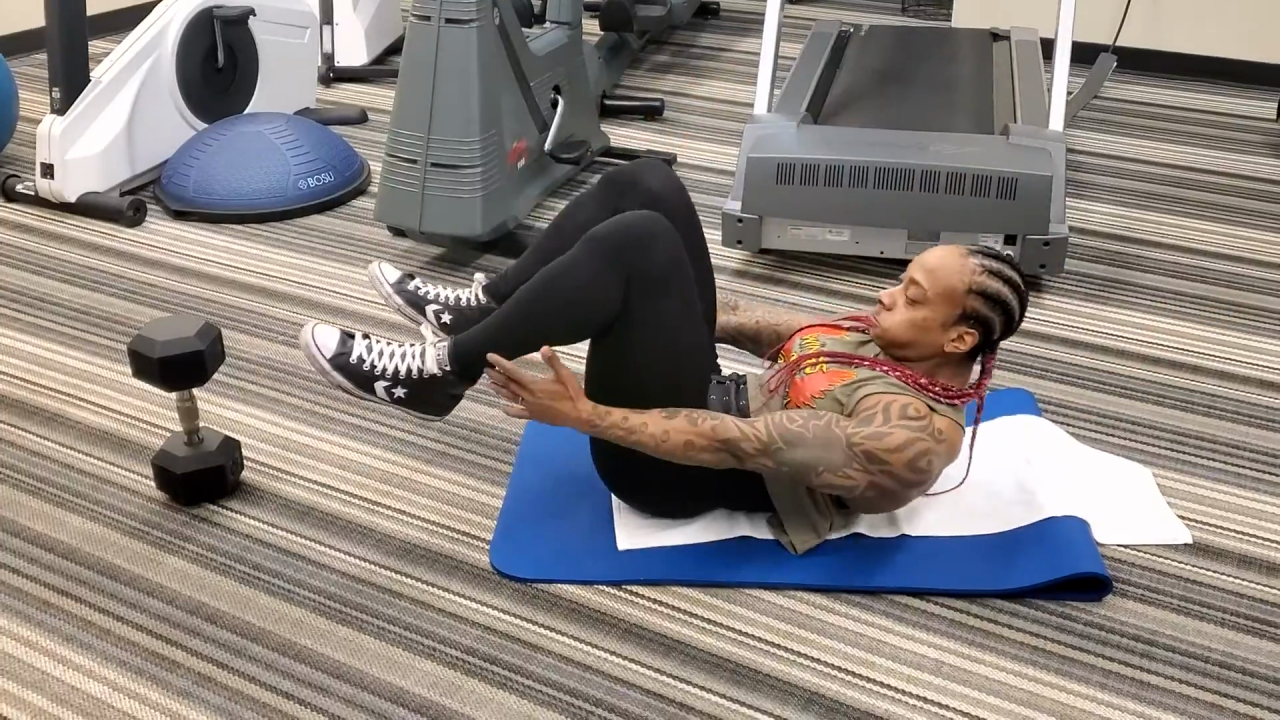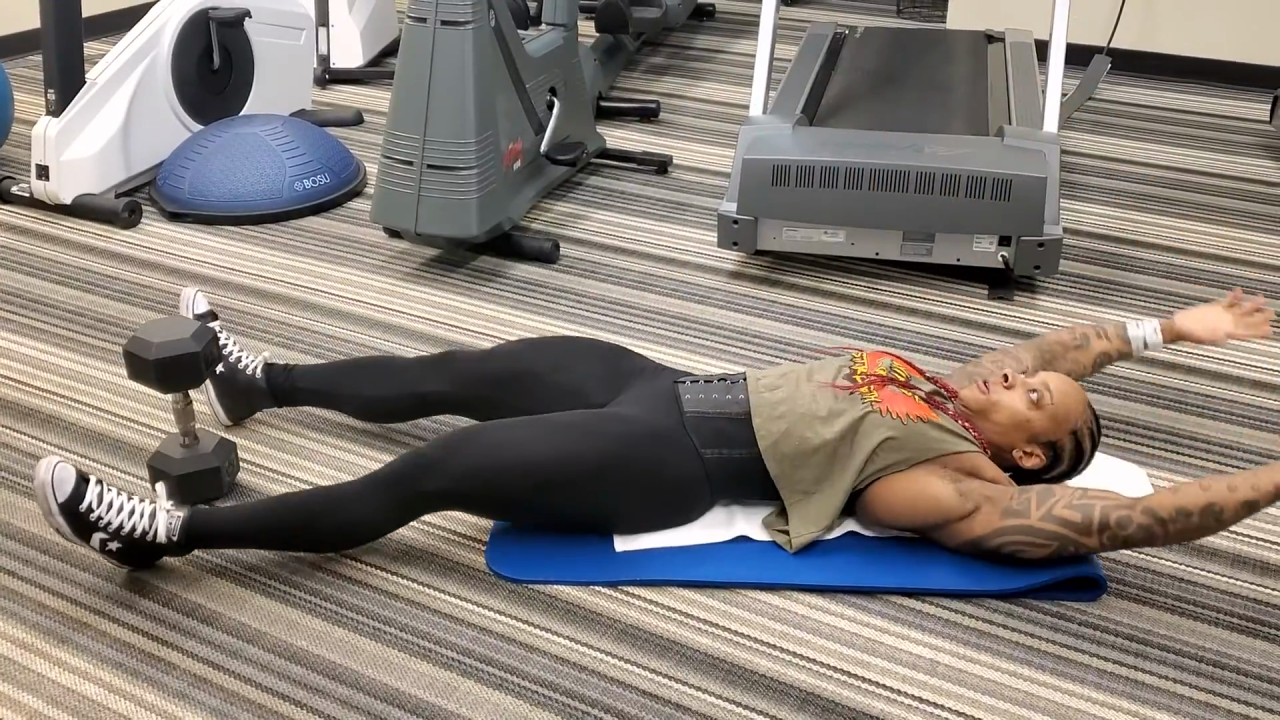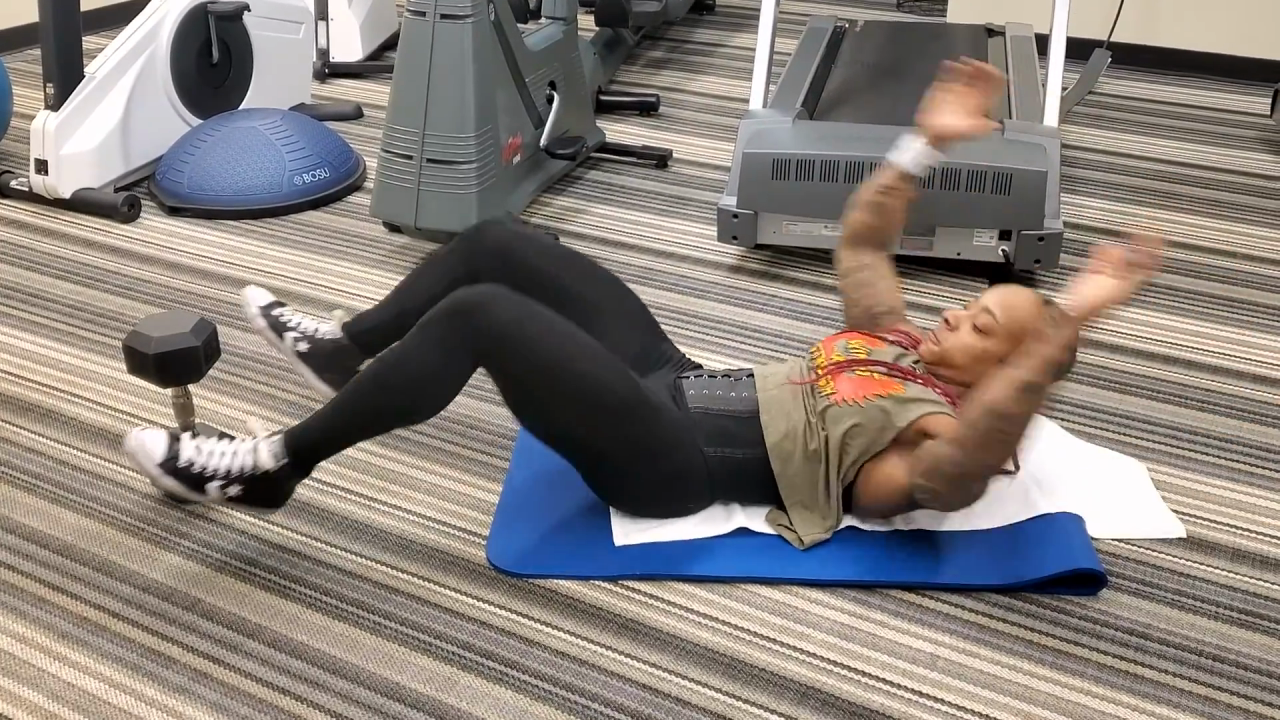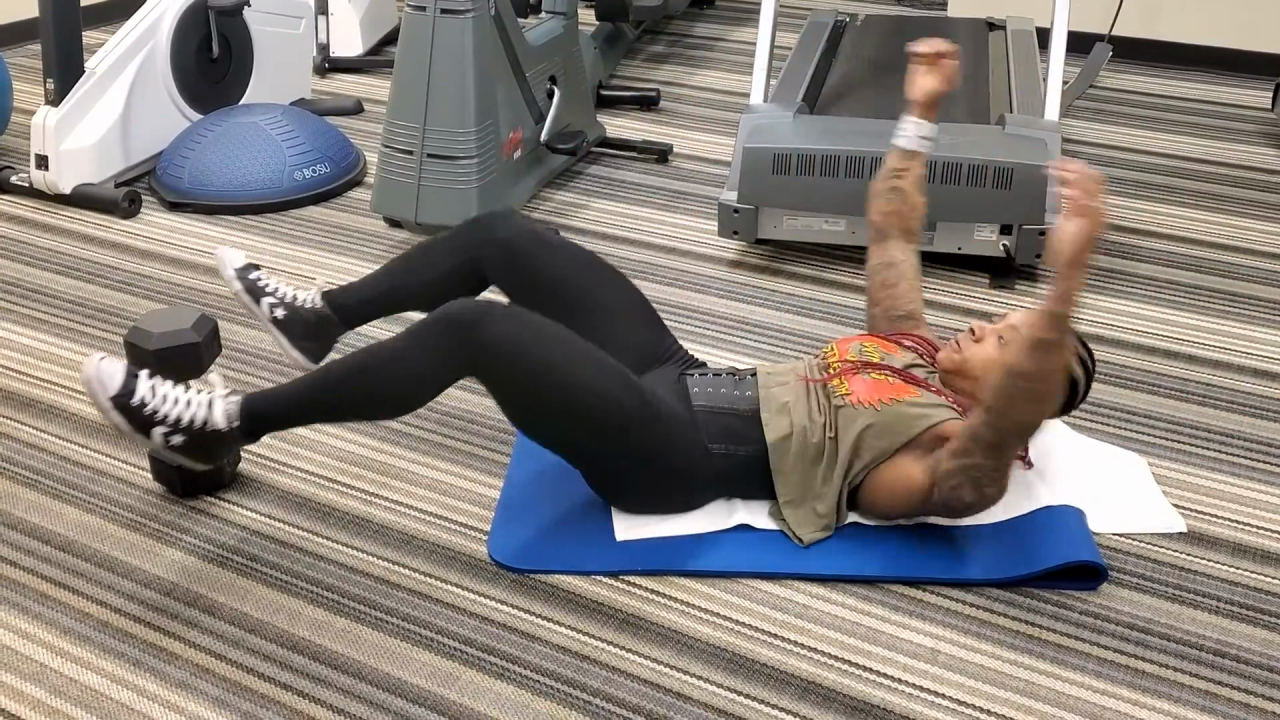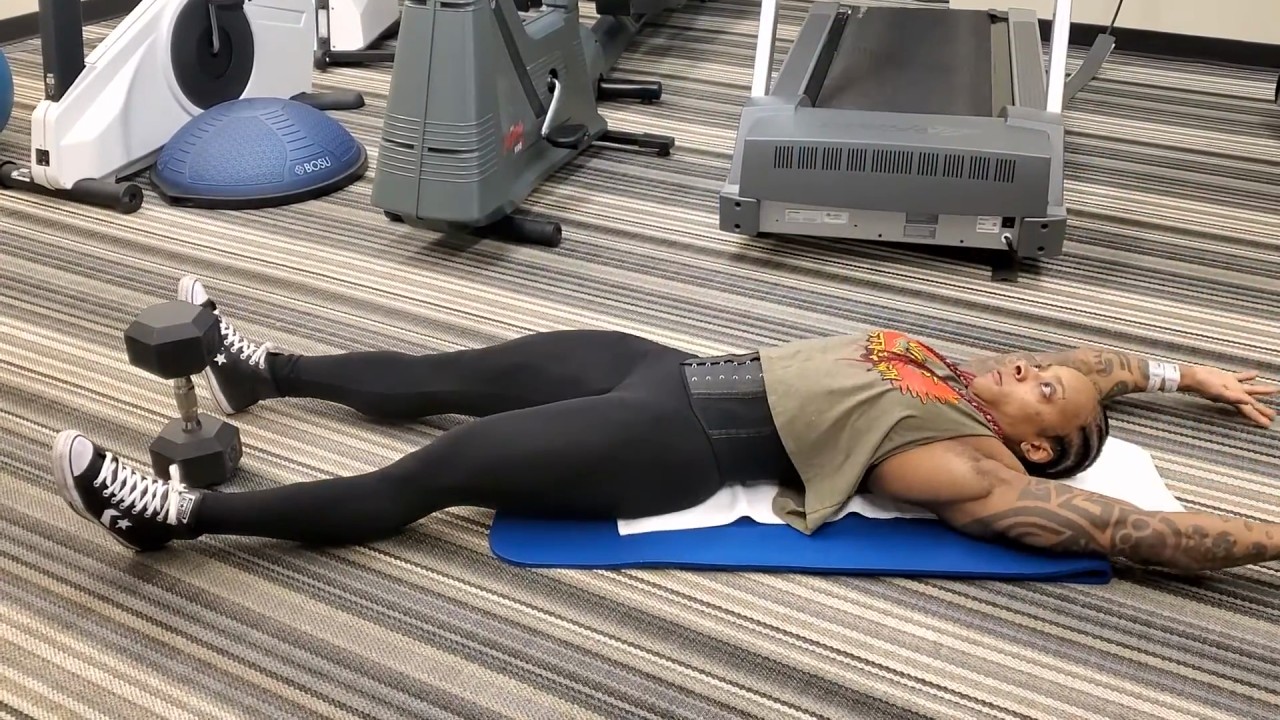
dt=1s
person 1, frame 1
left shoulder: (911, 437)
right shoulder: (893, 343)
left elbow: (747, 445)
right elbow: (740, 313)
left wrist: (584, 414)
left hip: (671, 470)
left knee: (637, 238)
right knee: (648, 186)
left ankle: (438, 371)
right ankle: (481, 308)
person 1, frame 2
left shoulder: (973, 491)
right shoulder: (959, 398)
left elbow: (1126, 517)
right elbow: (1048, 344)
right wrist: (1170, 324)
left hip: (667, 467)
right hip: (669, 390)
left knee: (421, 476)
right knee: (453, 374)
left ankle: (167, 532)
right ankle: (257, 379)
person 1, frame 3
left shoulder: (941, 445)
right shoulder: (902, 343)
left elbow: (988, 436)
right elbow: (861, 236)
left wrist: (1064, 327)
right wrist: (929, 137)
left hip: (664, 461)
right hip: (674, 379)
left knee: (472, 313)
right knee: (493, 241)
left ankle: (270, 468)
right ankle: (339, 351)
person 1, frame 4
left shoulder: (963, 470)
right shoulder: (918, 347)
left elbow: (1005, 418)
right elbow: (891, 236)
left wrist: (1066, 273)
right wrist: (919, 115)
left hip: (670, 456)
right hip: (676, 380)
left knee: (471, 328)
right knee: (497, 238)
left ankle: (225, 424)
right ankle: (322, 317)
person 1, frame 5
left shoulder: (983, 470)
right shoulder: (962, 381)
left elbow: (1123, 528)
right elbow: (1080, 352)
left hip: (676, 446)
right hip: (671, 369)
left knee: (430, 475)
right knee: (451, 377)
left ankle: (177, 514)
right ankle: (258, 369)
